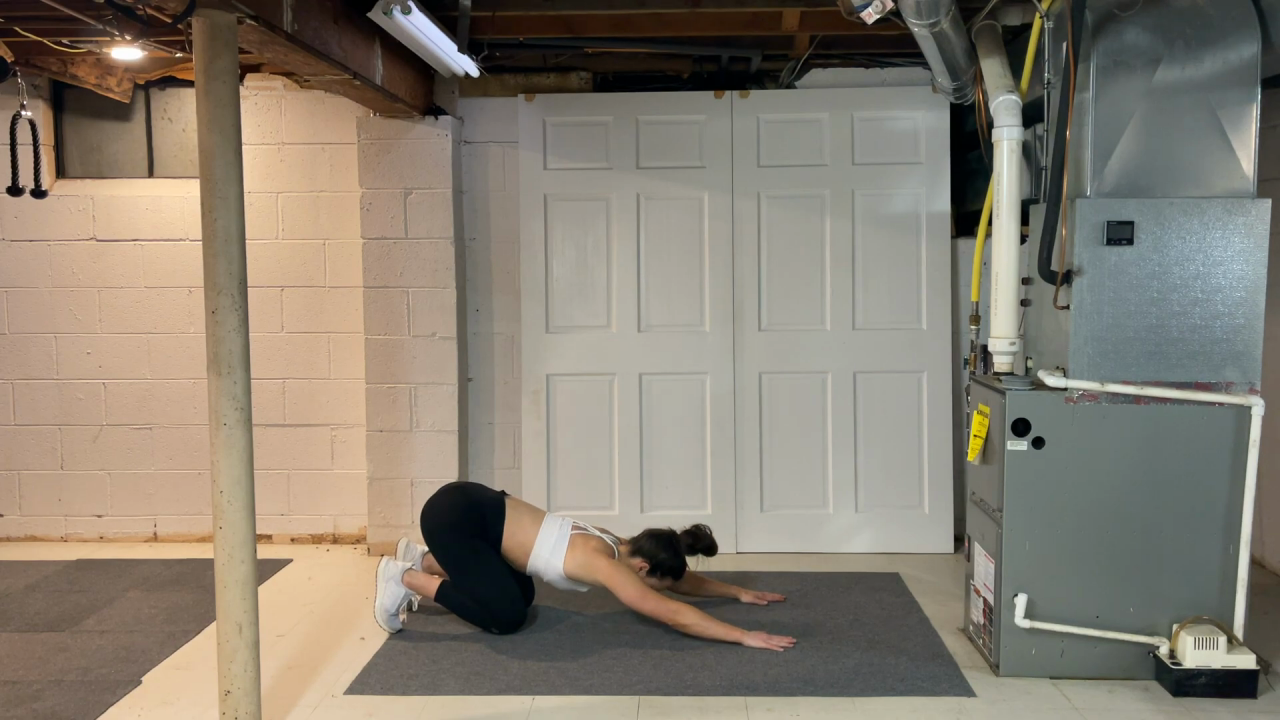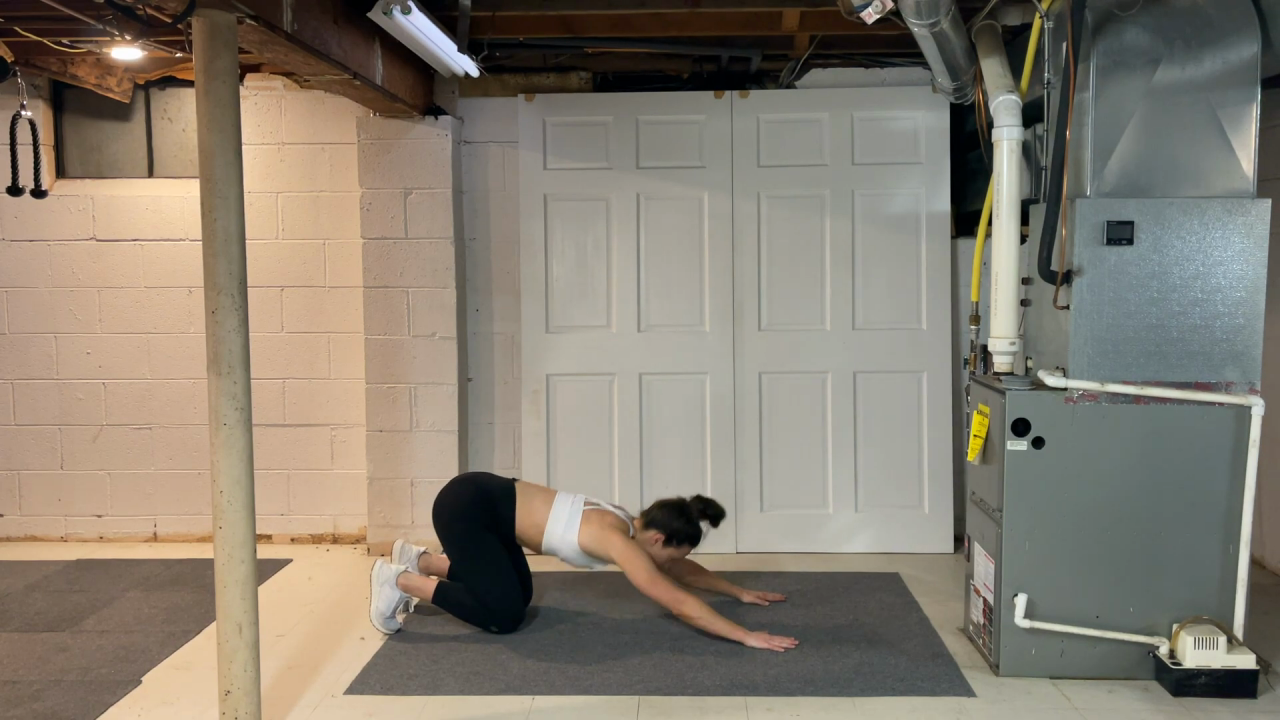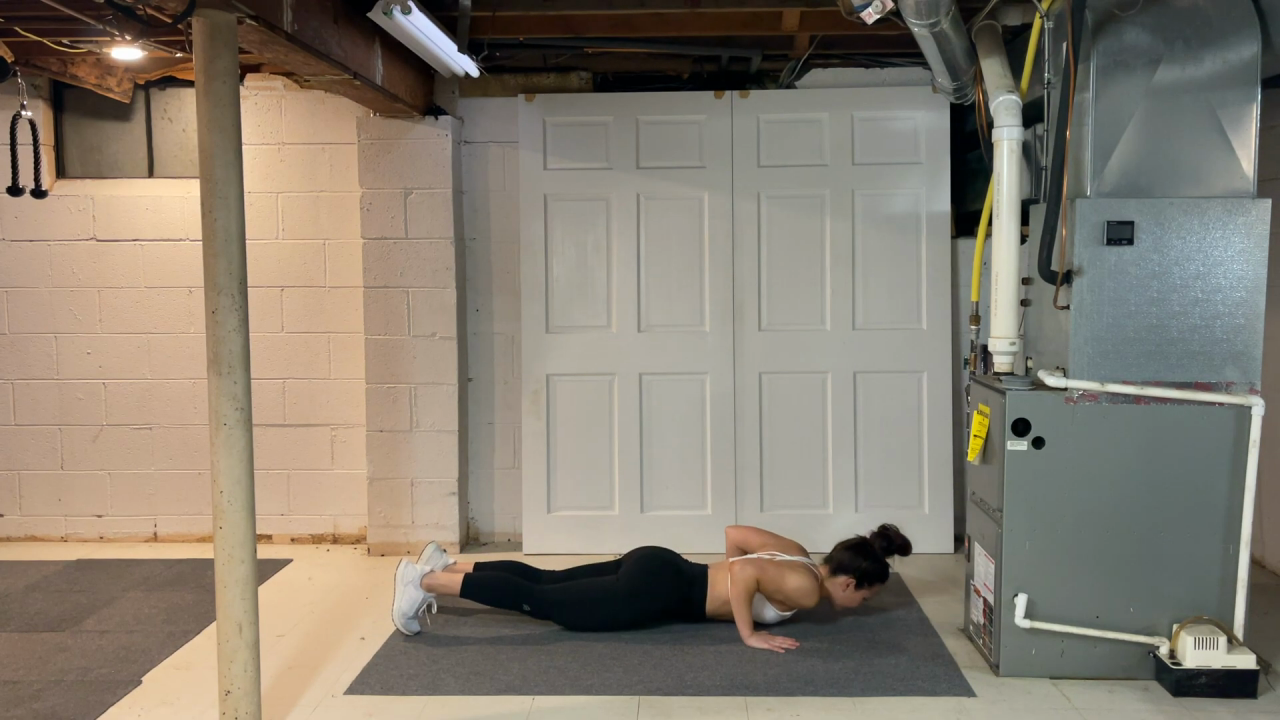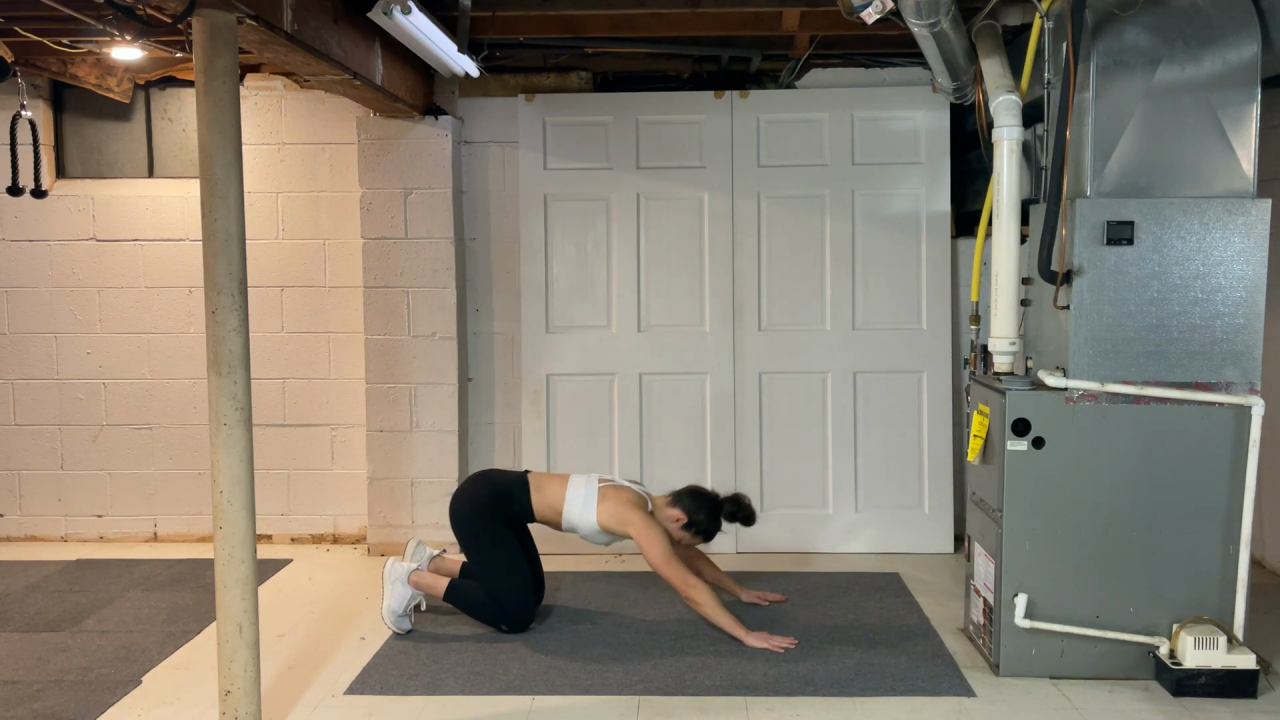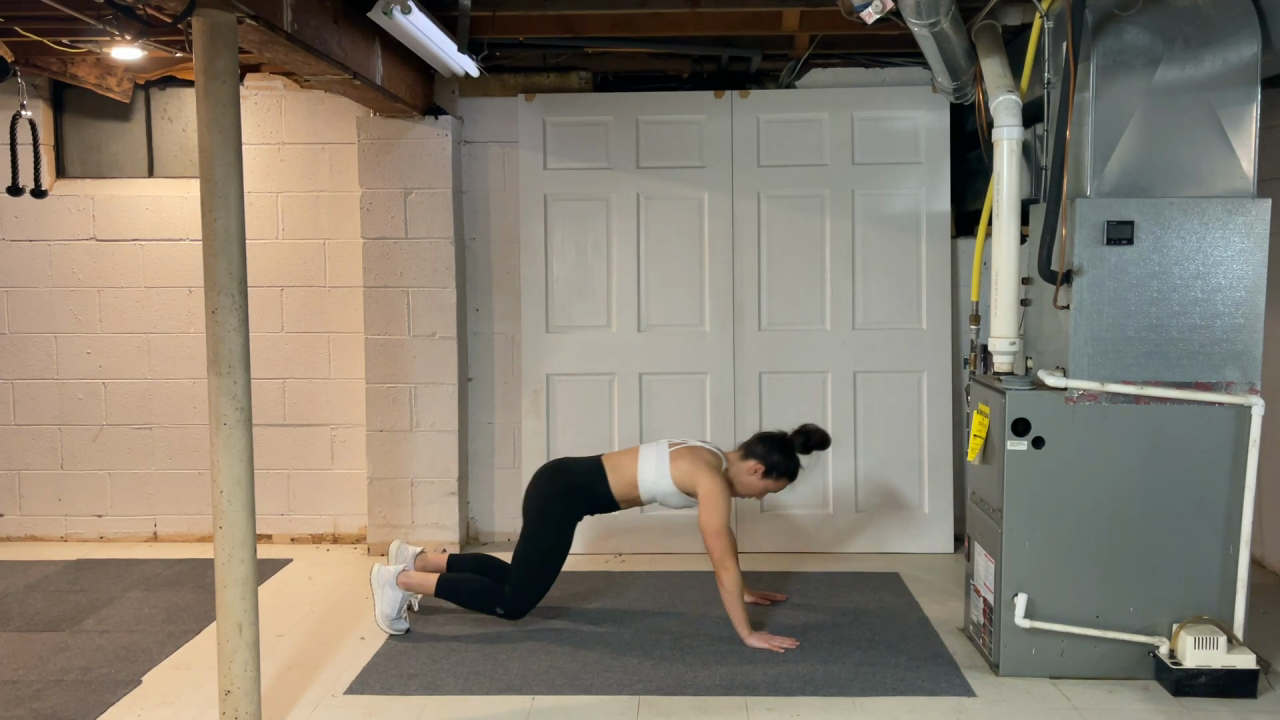
dt=1s
person 1, frame 1
left shoulder: (617, 547)
right shoulder: (607, 565)
left elbow: (680, 578)
right elbow: (676, 614)
left wrist: (740, 593)
right wrist: (746, 636)
left hip: (476, 507)
right hip: (454, 515)
left knee: (521, 595)
right knee: (507, 617)
left ankle: (424, 560)
right ankle: (405, 578)
person 1, frame 2
left shoulder: (631, 529)
right shoulder: (621, 542)
left elbow: (684, 572)
right elbow: (681, 603)
left wrist: (741, 592)
right wrist: (747, 636)
left hip: (485, 500)
right hip: (467, 506)
left knee: (518, 595)
right knee: (505, 616)
left ankle: (420, 560)
right ankle: (401, 581)
person 1, frame 3
left shoulder: (796, 553)
right shoulder: (806, 588)
left elbow: (735, 532)
right elbow: (743, 574)
right wrist: (749, 634)
left hip: (656, 567)
right hip: (656, 591)
left knee: (543, 581)
right knee: (538, 601)
left ankle: (446, 563)
right ankle: (425, 580)
person 1, frame 4
left shoulder: (652, 505)
right shoulder: (641, 520)
left elbow: (690, 556)
right elbow: (690, 588)
left wrist: (740, 592)
right wrist: (746, 635)
left hip: (498, 498)
right hip: (481, 503)
left knee: (527, 593)
right knee: (514, 618)
left ankle: (431, 562)
right ankle: (413, 579)
person 1, frame 5
left shoulder: (716, 461)
right shoulder: (712, 478)
left elbow: (722, 536)
right elbow: (724, 563)
left wrist: (746, 591)
right wrist: (749, 634)
left hip: (565, 484)
right hip: (564, 493)
left knee: (521, 576)
right knee: (514, 601)
left ankle: (416, 558)
right ankle: (402, 580)
